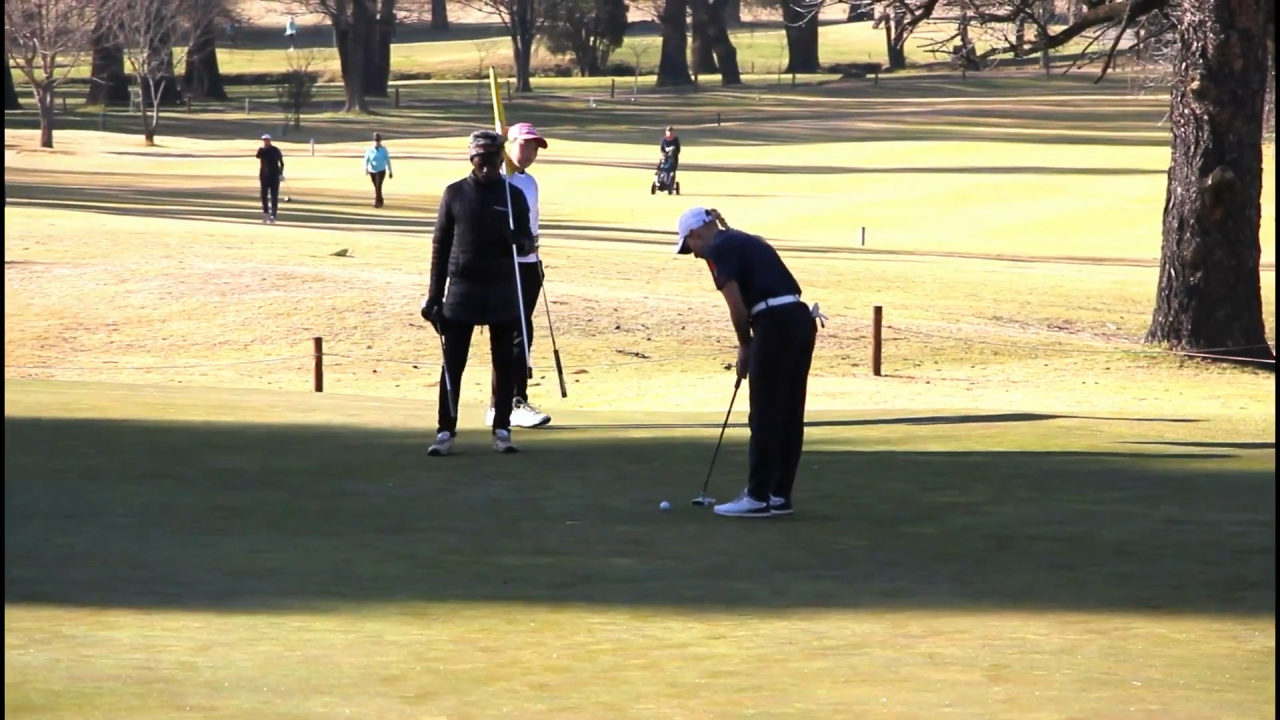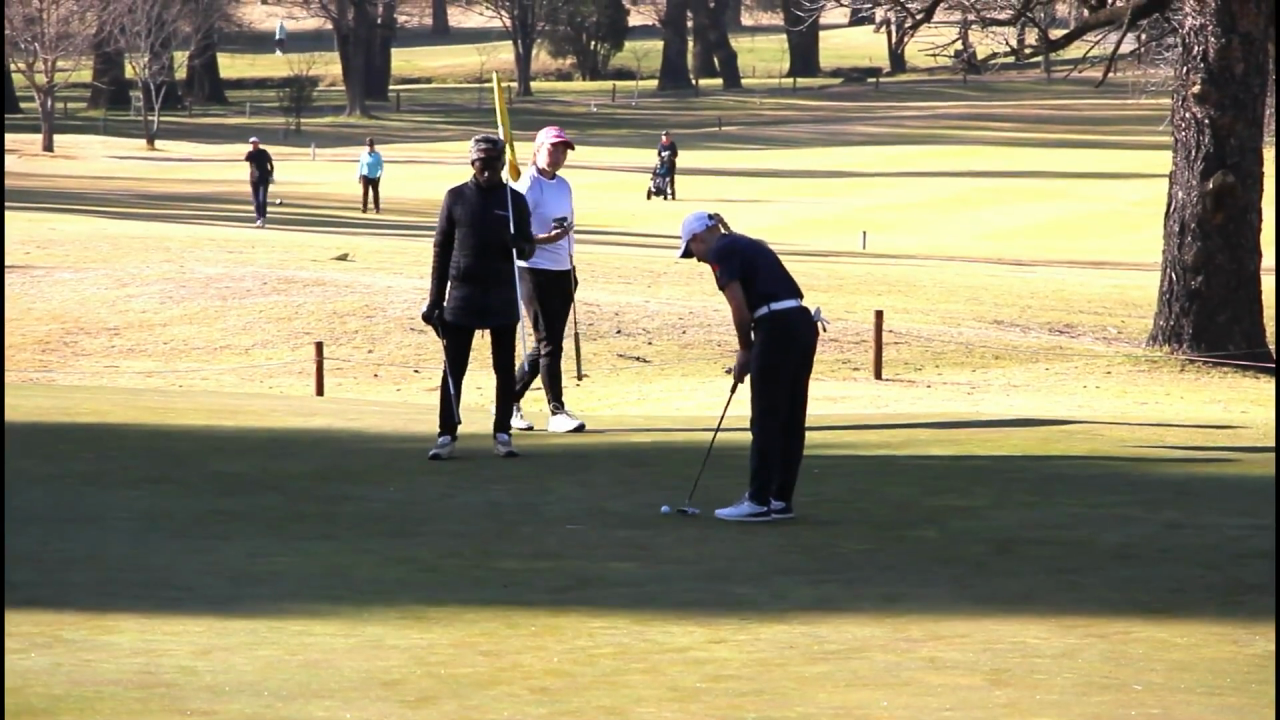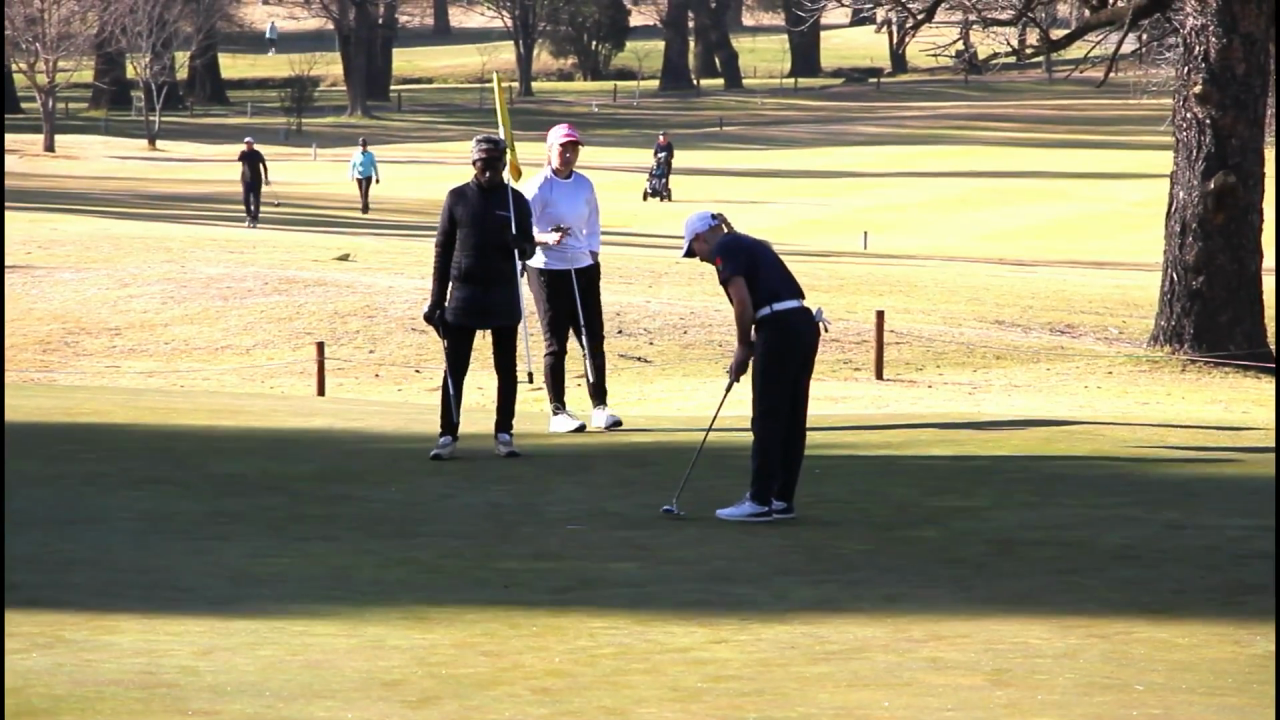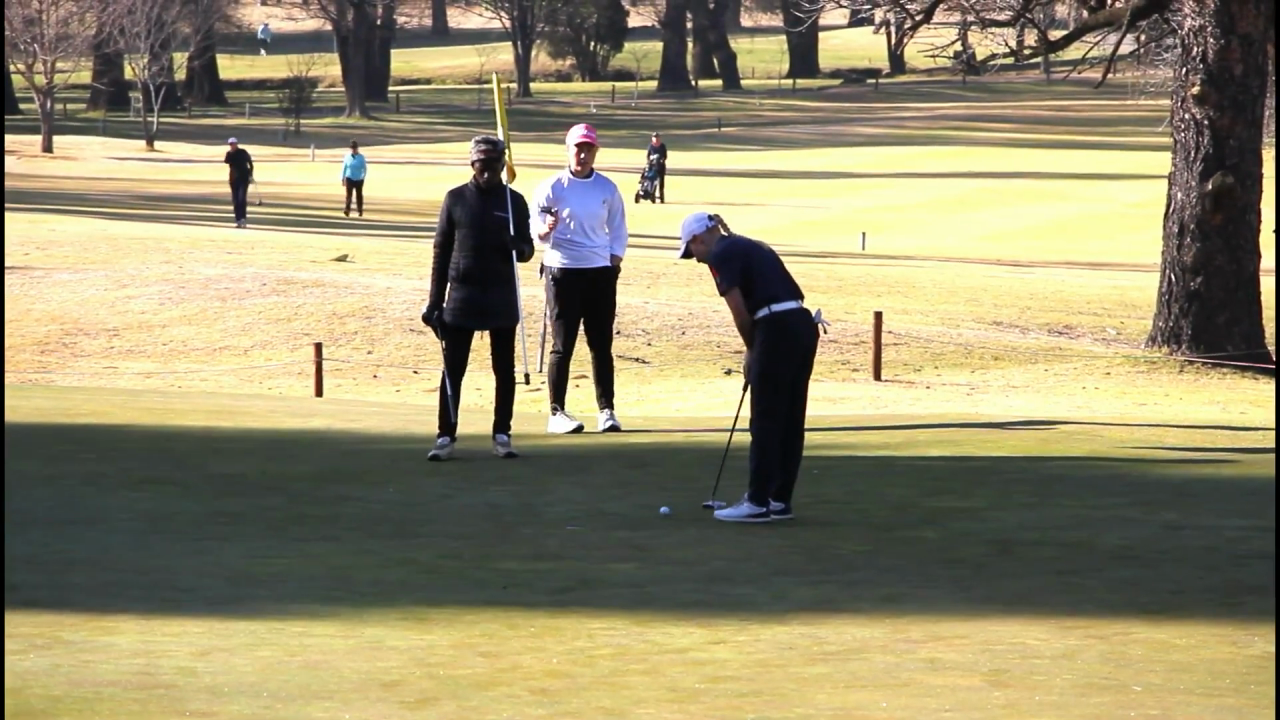
dt=0.5s
person 1, frame 1
left shoulder: (514, 195)
right shoulder: (454, 194)
left elbow: (527, 243)
right elbow: (440, 246)
left wrist: (518, 241)
right wrist: (434, 295)
left hip: (502, 292)
right hip: (461, 290)
left knee: (504, 364)
right knee: (452, 365)
left ankle: (501, 430)
right ankle: (446, 431)
person 1, frame 2
left shoulder: (515, 200)
right shoulder: (455, 197)
left elbow: (528, 247)
right elbow: (441, 250)
left wrist: (518, 246)
right wrist: (435, 299)
left hip: (503, 296)
right hip: (462, 295)
left knee: (505, 369)
right knee: (453, 369)
left ankle: (502, 434)
right ankle: (446, 435)
person 1, frame 3
left shoulder: (516, 200)
right shoulder: (457, 198)
left elbow: (529, 247)
right elbow: (442, 251)
left wrist: (519, 246)
right wrist: (436, 300)
left hip: (504, 296)
right hip: (463, 295)
left knee: (506, 369)
right knee: (454, 369)
left ankle: (504, 434)
right ankle: (447, 436)
person 1, frame 4
left shoulder: (514, 201)
right shoulder: (455, 199)
left elbow: (527, 249)
right elbow: (441, 251)
left wrist: (518, 247)
right wrist: (434, 301)
left hip: (502, 297)
right hip: (461, 296)
left knee: (504, 370)
right knee: (452, 370)
left ankle: (502, 435)
right ankle: (446, 436)
person 2, frame 1
left shoulder: (717, 249)
right shoulder: (745, 241)
left elbow: (738, 307)
left wrist: (744, 347)
right wrist: (751, 345)
left hip: (776, 326)
right hip: (801, 320)
left knee: (765, 416)
right knee: (789, 414)
left ankle: (758, 497)
right ankle: (780, 495)
person 2, frame 2
left shoulder: (722, 252)
right shoulder: (748, 245)
left elbow: (741, 309)
left wrist: (745, 350)
right wrist: (752, 349)
left hip: (778, 330)
right hip: (802, 325)
left knee: (766, 420)
right knee: (791, 419)
left ankle: (759, 501)
right ankle: (782, 499)
person 2, frame 3
left shoulder: (724, 249)
right shoulder: (750, 245)
left elbow: (743, 304)
left wrist: (743, 347)
right wrist: (750, 347)
left hip: (780, 331)
right hip: (803, 325)
left knee: (768, 419)
right knee: (792, 419)
left ankle: (760, 502)
right ankle: (782, 500)
person 2, frame 4
left shoulder: (720, 255)
right shoulder: (749, 247)
left elbow: (740, 312)
left wrist: (751, 350)
right wrist: (756, 348)
left hip: (778, 331)
right hip: (803, 326)
left knee: (765, 421)
right knee: (791, 420)
left ankle: (758, 502)
right ankle: (780, 500)
person 3, frame 1
left shoulder: (530, 182)
left wrist: (537, 257)
left hip: (529, 265)
left knee: (511, 337)
right knee: (519, 334)
left ankle: (497, 407)
right ankle: (520, 404)
person 3, frame 2
left shoulder: (564, 186)
right shoulder: (527, 186)
left wrist: (570, 261)
right wrist: (546, 238)
left hip: (561, 271)
right hip: (533, 271)
left knee: (545, 344)
right knee: (550, 343)
left ankle: (510, 402)
right ankle: (557, 412)
person 3, frame 3
left shoulder: (584, 185)
right shoulder: (538, 187)
left wrist: (593, 256)
right wrist: (547, 239)
left hip: (583, 270)
right hip: (548, 272)
left knee: (594, 339)
right knee: (556, 344)
left ankle: (600, 407)
right ankle: (558, 412)
person 3, frame 4
left shoulder: (607, 187)
right shoulder: (553, 186)
left elbow: (619, 230)
right elbow: (536, 229)
left wrist: (614, 262)
right wrist: (546, 229)
left hip: (601, 272)
right hip: (562, 271)
left knee: (601, 344)
right knee: (562, 344)
left ankle: (606, 410)
right ankle: (556, 412)
